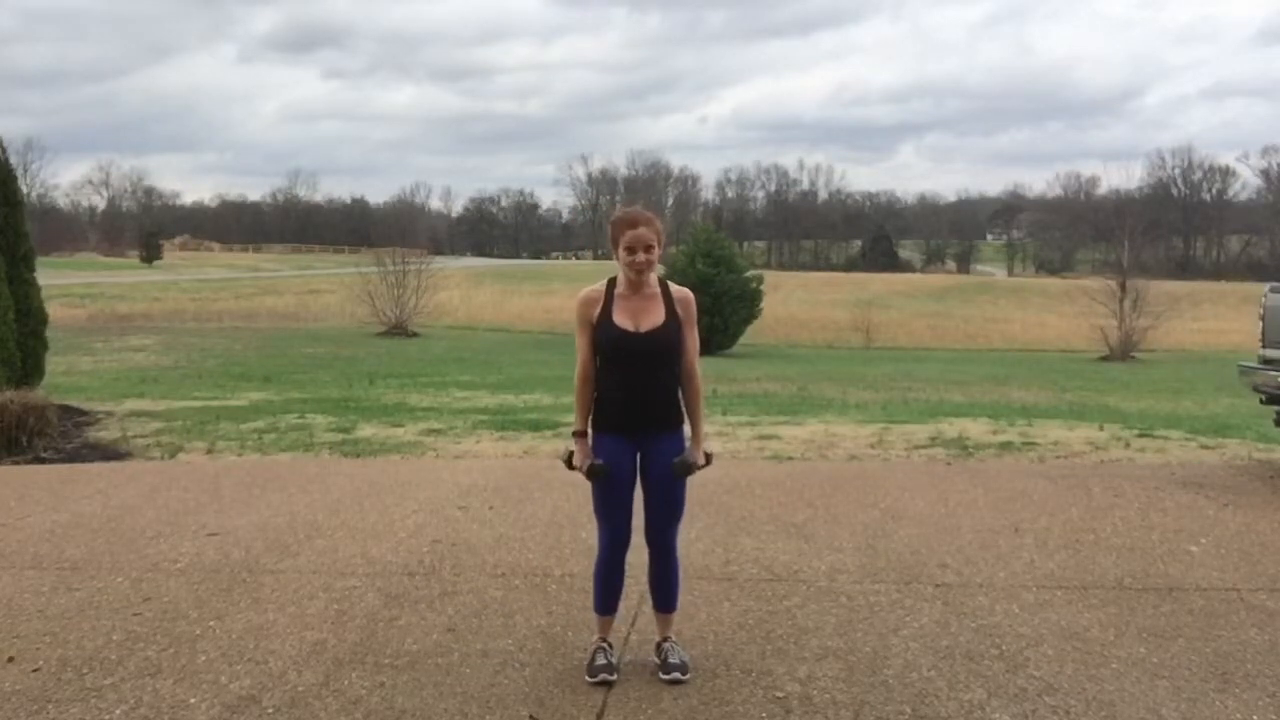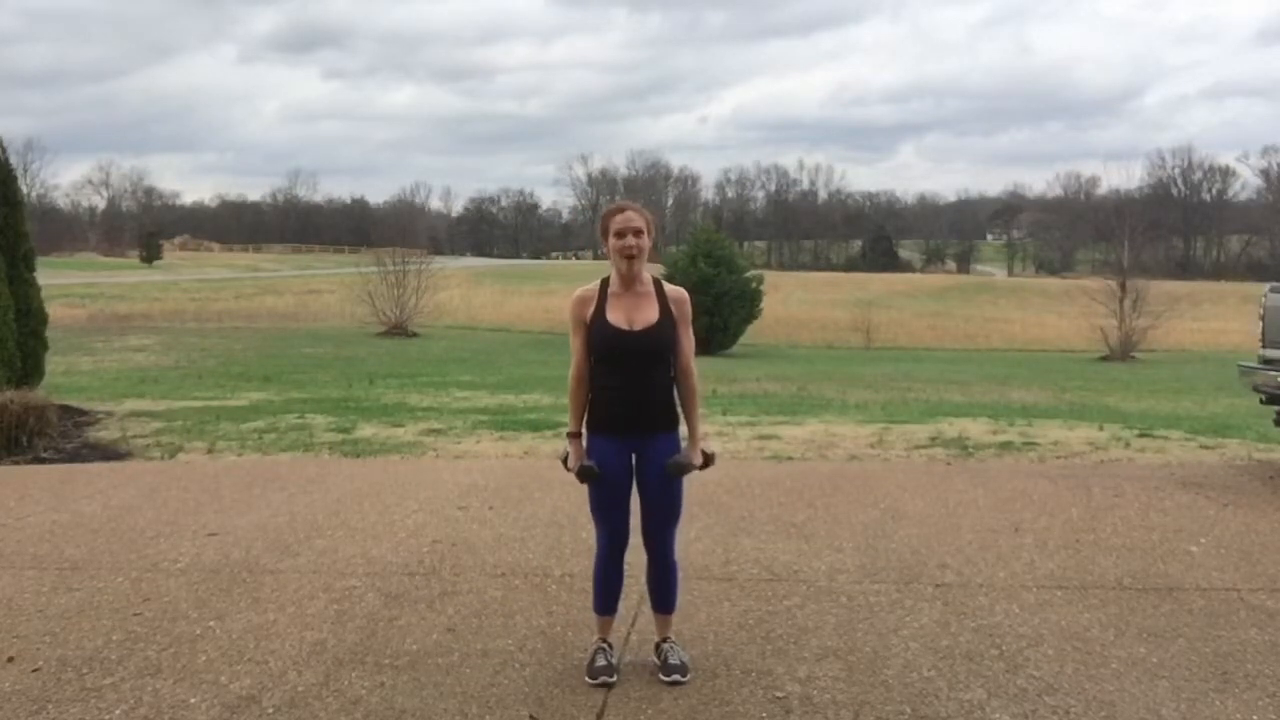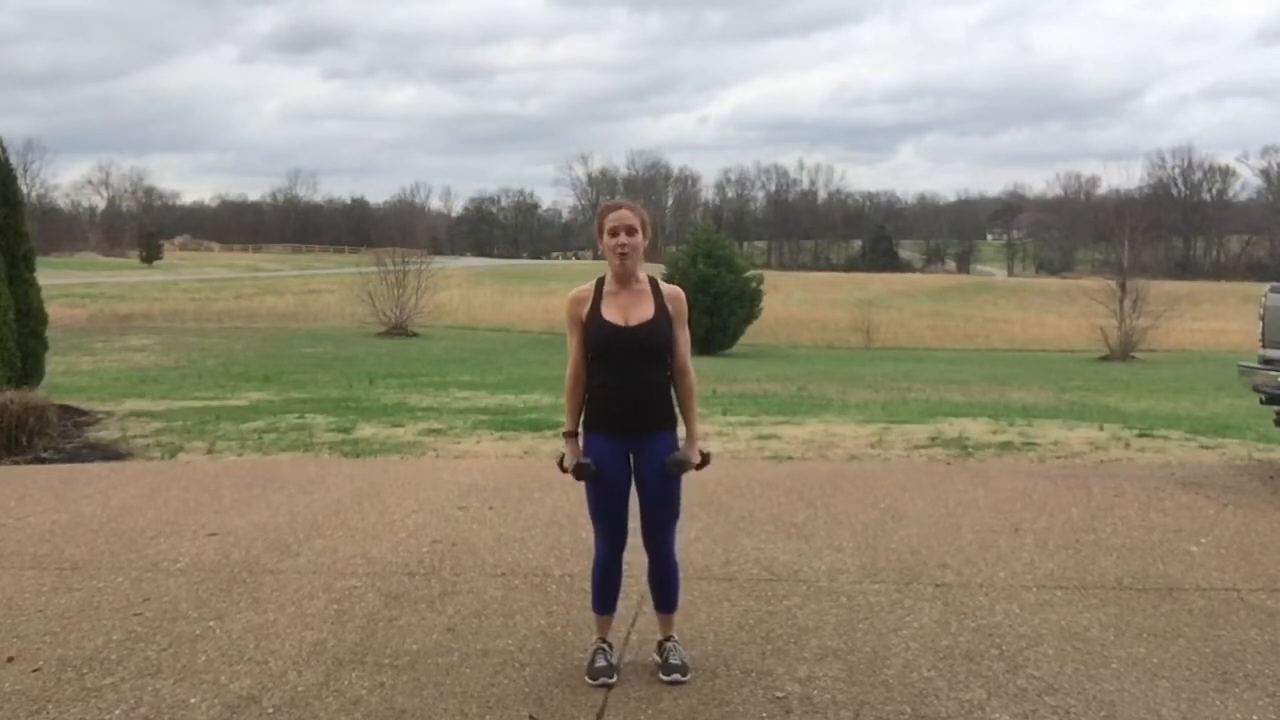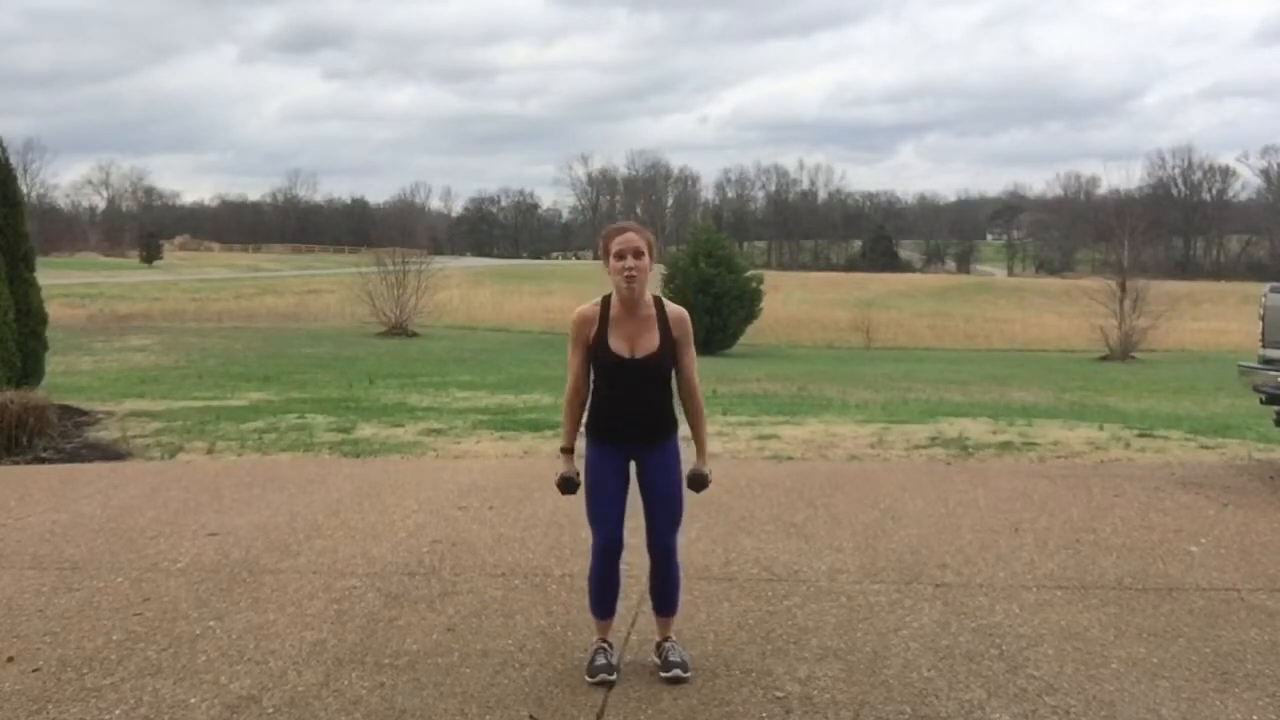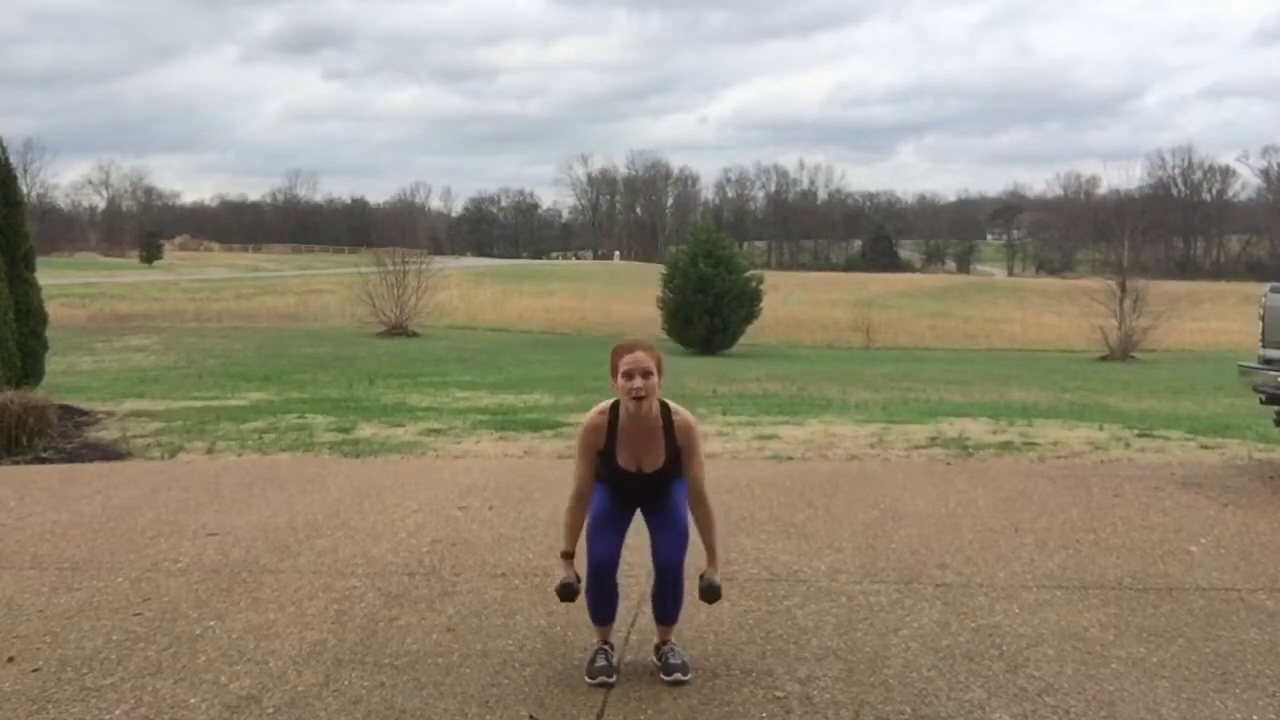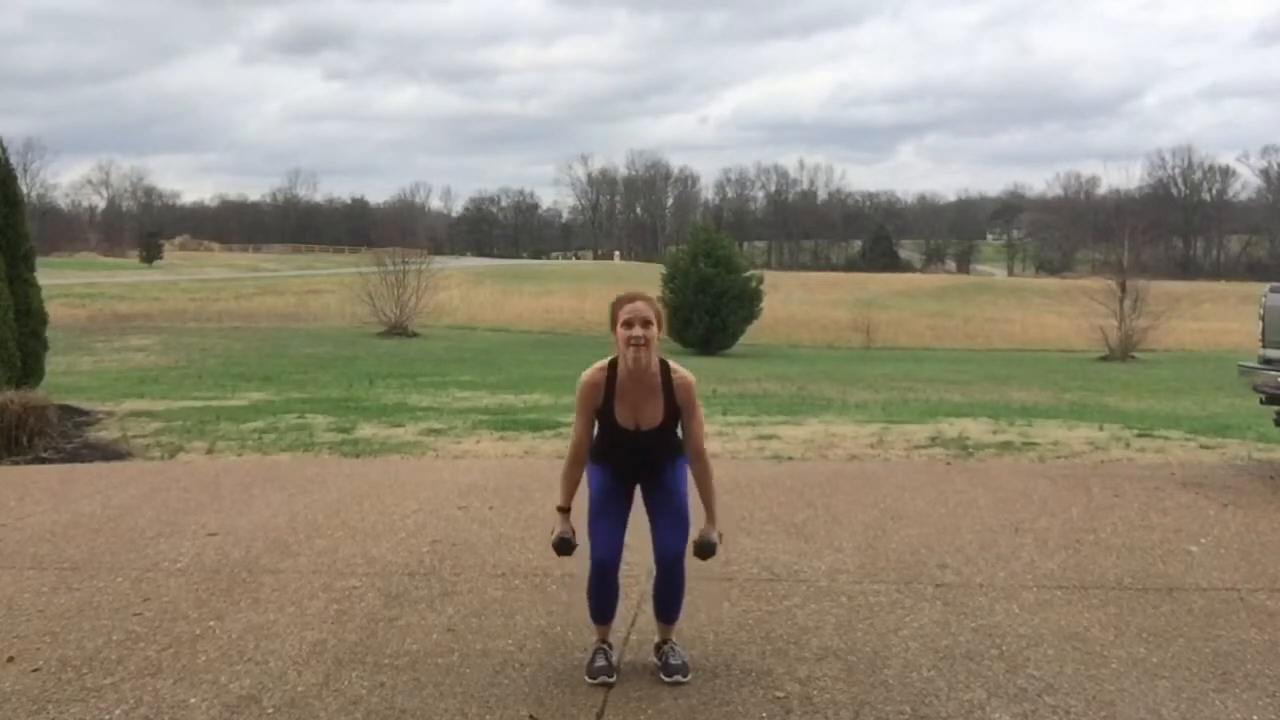
dt=0.5s
person 1, frame 1
left shoulder: (680, 299)
right shoulder: (592, 300)
left elbow: (690, 373)
right elbow: (585, 374)
left wrist: (697, 438)
right wrist: (580, 437)
left hip: (665, 435)
right hip: (611, 435)
left knee: (663, 539)
right knee: (613, 540)
left ankle: (666, 640)
right ankle: (602, 642)
person 1, frame 2
left shoulder: (675, 299)
right shoulder: (586, 301)
left elbow: (686, 373)
right elbow: (579, 375)
left wrist: (695, 438)
right wrist: (574, 438)
left hip: (660, 436)
right hip: (606, 437)
left knee: (661, 542)
right knee: (611, 542)
left ankle: (666, 641)
right ankle: (602, 642)
person 1, frame 3
left shoulder: (671, 297)
right shoulder: (582, 300)
left elbow: (683, 371)
right elbow: (576, 375)
left wrist: (692, 436)
right wrist: (571, 438)
left hip: (658, 434)
right hip: (603, 436)
left knee: (660, 541)
right knee: (610, 542)
left ankle: (668, 640)
right ankle: (602, 642)
person 1, frame 4
left shoulder: (675, 317)
right shoulder: (587, 318)
left elbow: (689, 389)
right elbow: (577, 391)
left wrist: (702, 452)
right wrist: (567, 452)
left hip: (659, 443)
right hip: (605, 443)
left knee: (663, 543)
right knee: (606, 544)
left ankle: (666, 641)
right ankle: (602, 643)
person 1, frame 5
left shoulder: (681, 423)
right shoulder: (596, 423)
left elbow: (698, 497)
right elbow: (580, 495)
left wrist: (712, 561)
right wrist: (567, 557)
left hip: (664, 491)
right hip: (613, 491)
left knee: (670, 563)
right knee: (600, 563)
left ankle: (665, 643)
right ankle: (603, 644)
person 1, frame 6
left shoulder: (680, 382)
right shoulder: (595, 380)
left elbow: (697, 453)
right elbow: (578, 450)
left wrist: (711, 519)
right wrist: (564, 512)
left hip: (664, 469)
right hip: (611, 470)
left knee: (672, 558)
right knee: (604, 560)
left ankle: (666, 643)
right ankle: (602, 646)
